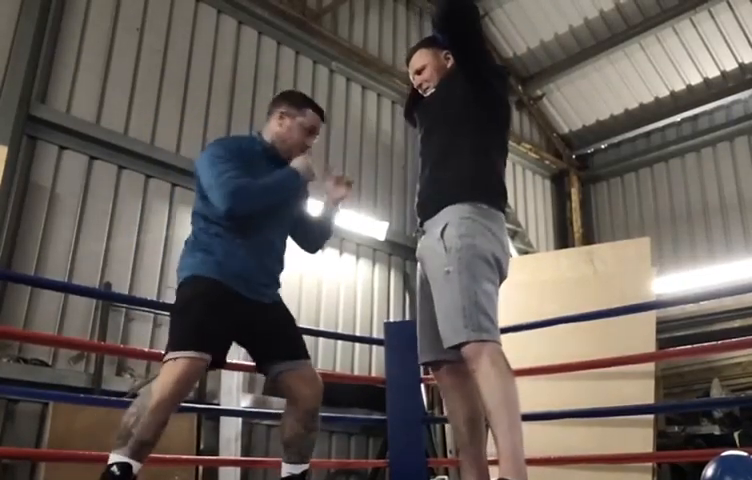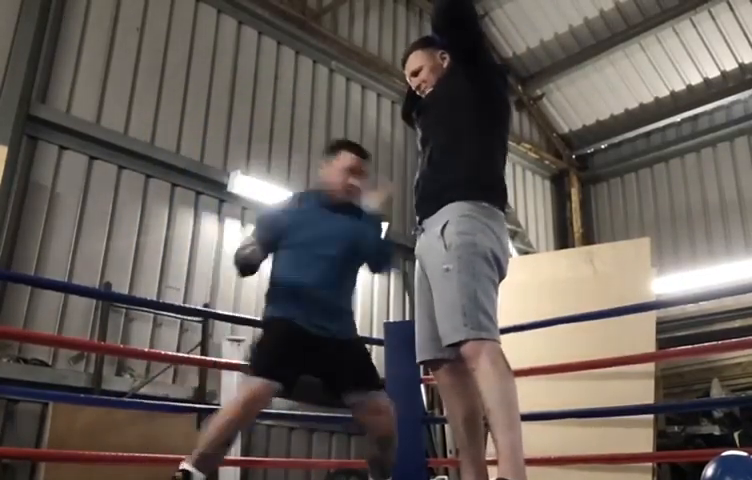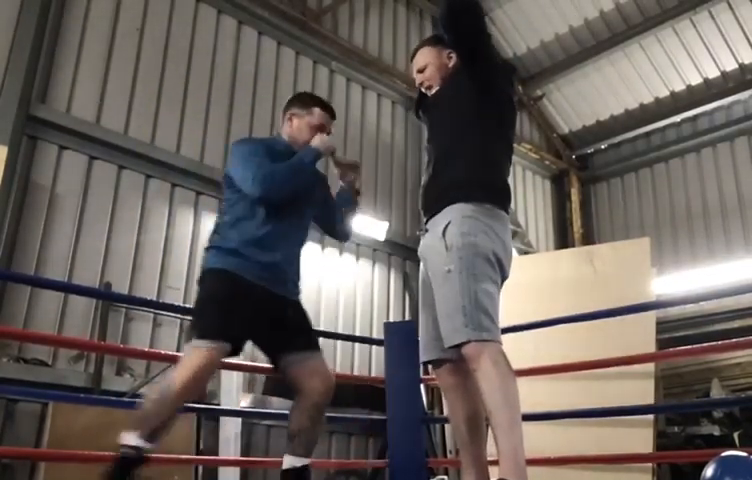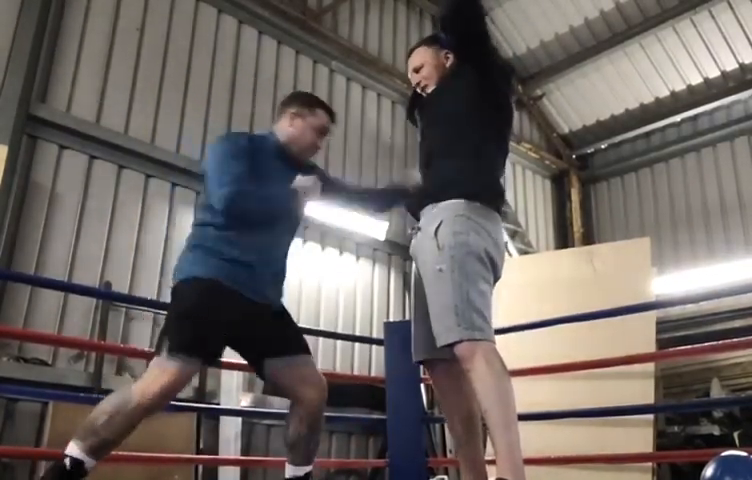
dt=0.7s
person 1, frame 1
left shoulder: (478, 80)
right shoulder: (439, 106)
right elbow: (410, 111)
right wrist: (421, 89)
left hip: (465, 221)
right hip: (437, 232)
left knee: (476, 344)
right knee: (447, 363)
person 1, frame 2
left shoulder: (476, 79)
right shoulder: (437, 107)
right elbow: (409, 111)
left hip: (463, 219)
right hip: (434, 231)
left knee: (474, 343)
right knee: (444, 361)
person 1, frame 3
left shoulder: (482, 78)
right shoulder: (445, 104)
right elbow: (422, 105)
left hip: (467, 221)
right hip: (441, 231)
left knee: (477, 344)
right knee: (448, 361)
person 1, frame 4
left shoulder: (480, 80)
right shoulder: (439, 106)
left hip: (458, 218)
right hip: (433, 228)
left knee: (469, 343)
right knee: (441, 361)
person 2, frame 1
left shoulder: (290, 184)
right shoulder: (223, 152)
left elbow: (311, 242)
right elbow: (232, 201)
left wrist: (330, 207)
right wrist: (294, 175)
left hip: (261, 294)
right hip: (209, 281)
left knee: (306, 388)
right knee: (179, 373)
person 2, frame 2
left shoulder: (360, 221)
right shoulder: (290, 210)
left elbow: (381, 262)
right elbow: (245, 264)
left wrist: (373, 216)
right wrist: (248, 253)
left hip: (339, 334)
right hip: (288, 323)
left knee: (383, 417)
right knee: (249, 399)
person 2, frame 3
left shoulder: (313, 180)
right shoulder: (248, 149)
left elbow: (339, 230)
right elbow: (266, 186)
left wrist: (349, 191)
right wrist: (311, 154)
left hip: (280, 291)
right hip: (233, 274)
left knee: (319, 384)
right knee: (201, 363)
person 2, frame 4
left shoulder: (301, 173)
right shoulder: (235, 147)
left elbow: (363, 199)
right elbow: (230, 200)
left wrist: (404, 192)
right wrist: (293, 194)
left hip: (262, 297)
right hip: (210, 281)
left knee: (312, 391)
right knee: (164, 382)
